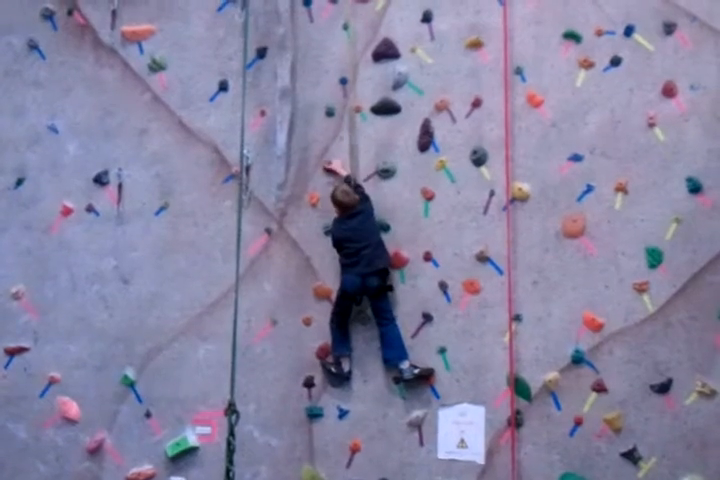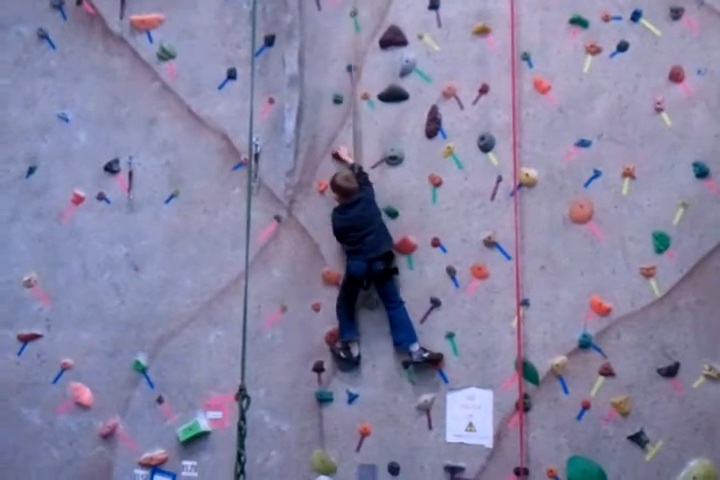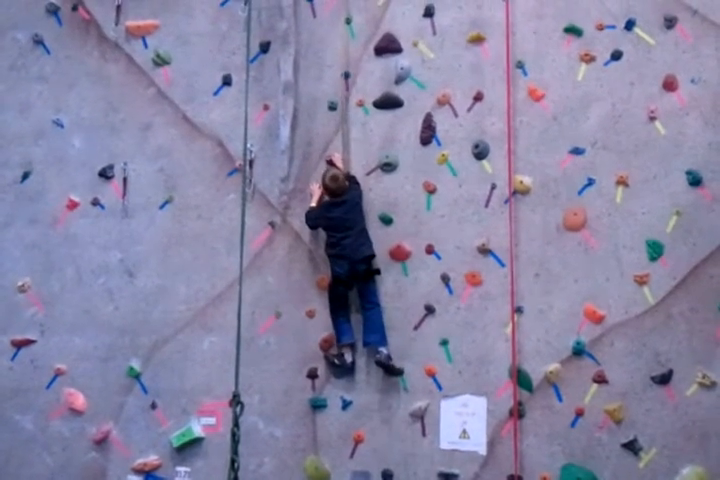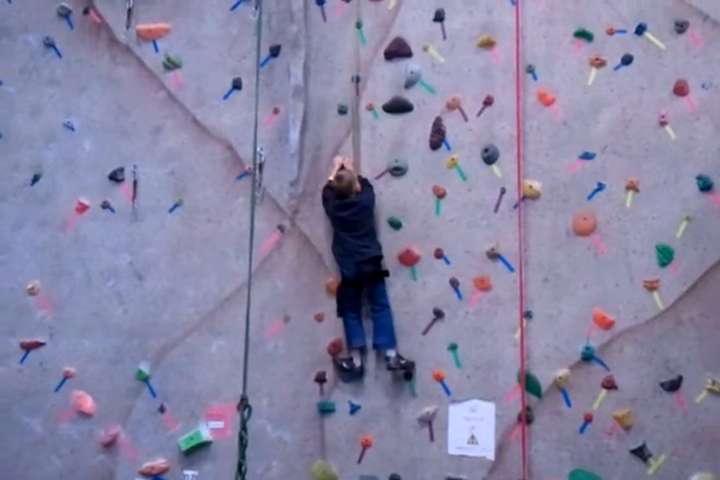
dt=1s
person 1, frame 1
left shoulder: (337, 227)
right shoulder: (367, 210)
right elbow: (358, 187)
right wrist: (341, 170)
left hip: (351, 278)
right hip: (375, 276)
left knee: (339, 320)
right knee: (386, 321)
left ankle: (342, 363)
right ankle: (404, 366)
person 1, frame 2
left shoulder: (338, 215)
right shoulder: (367, 196)
right elbow: (362, 175)
right wrist: (347, 159)
left hip: (356, 263)
right hip: (381, 260)
left knee: (345, 305)
right knee: (394, 304)
left ankle: (351, 348)
right ankle: (415, 349)
person 1, frame 3
left shoulder: (324, 209)
right shoulder: (354, 197)
left elbow: (310, 221)
right elbow: (354, 182)
left wrist: (315, 199)
right wrist: (341, 167)
left hip: (340, 264)
right hip: (362, 260)
left knee: (340, 310)
right knee: (371, 306)
left ankle: (347, 355)
right ankle: (381, 352)
person 1, frame 4
left shoulder: (333, 206)
right shoulder: (365, 201)
left elbow: (327, 191)
right elbow: (367, 186)
left wrist: (336, 170)
right wrist: (351, 170)
left hip: (348, 267)
right hip: (370, 262)
left knee: (351, 313)
right knee: (380, 308)
left ankle: (356, 359)
right ankle: (391, 355)
